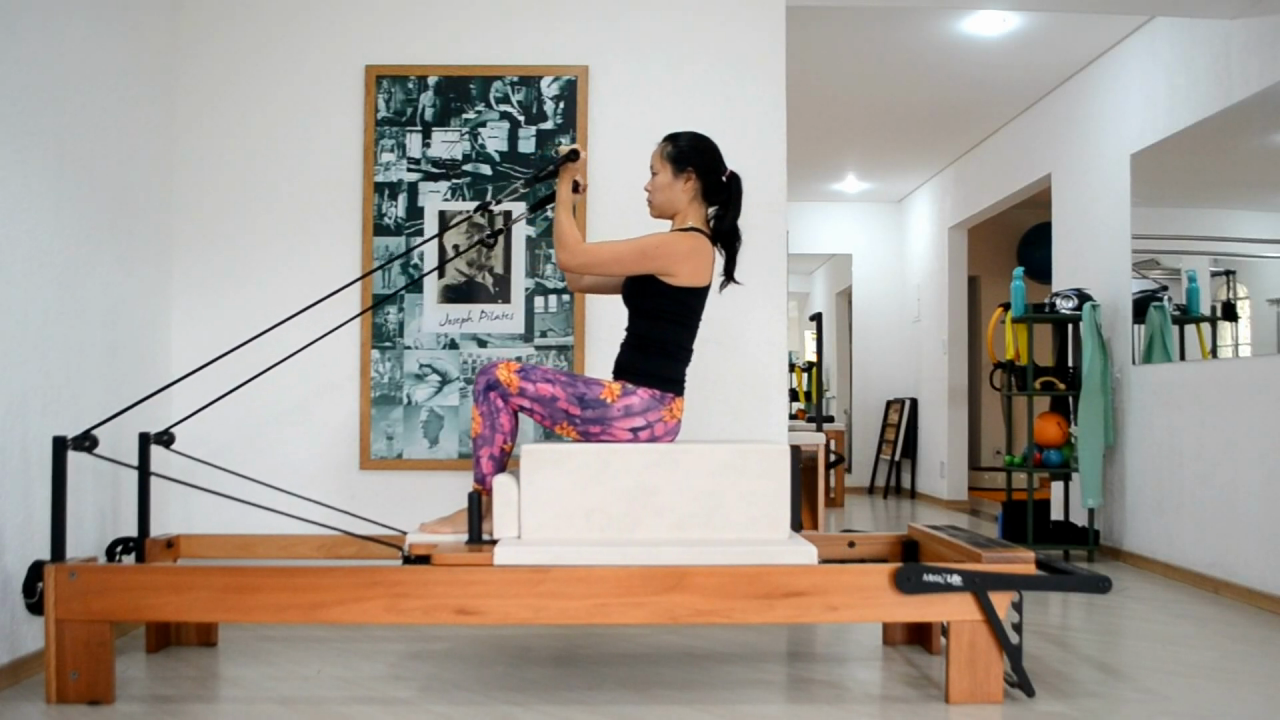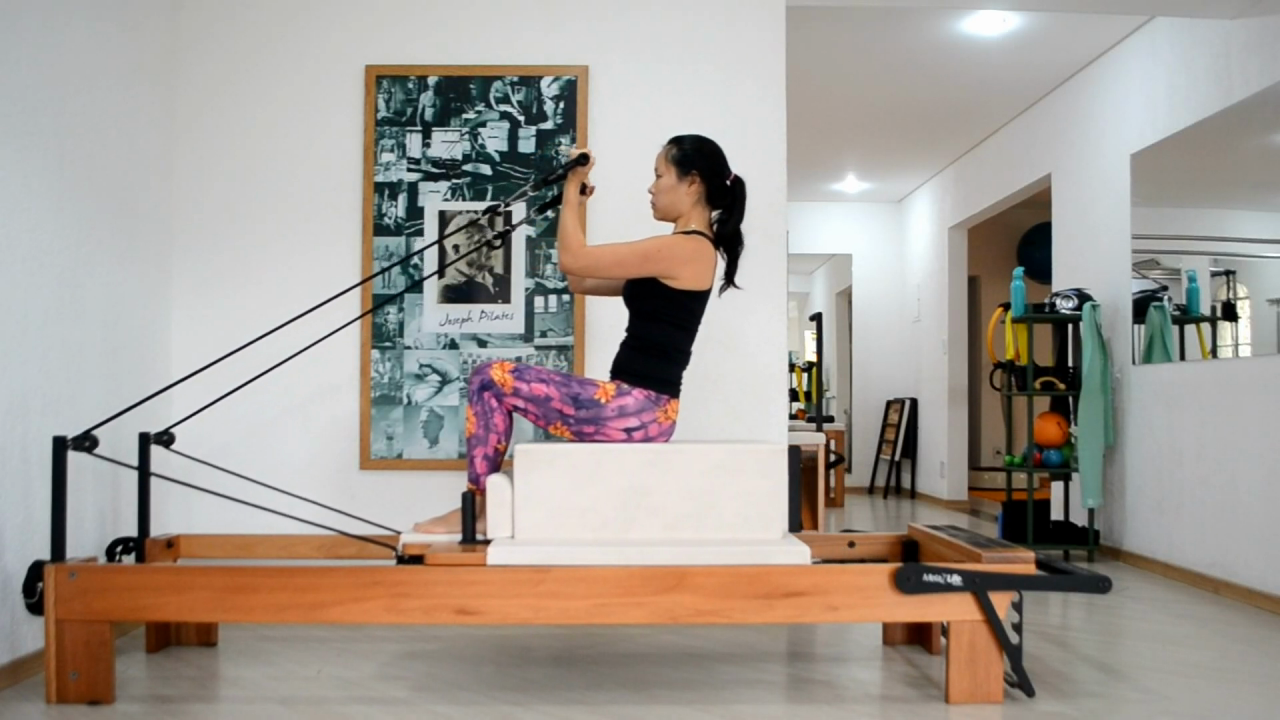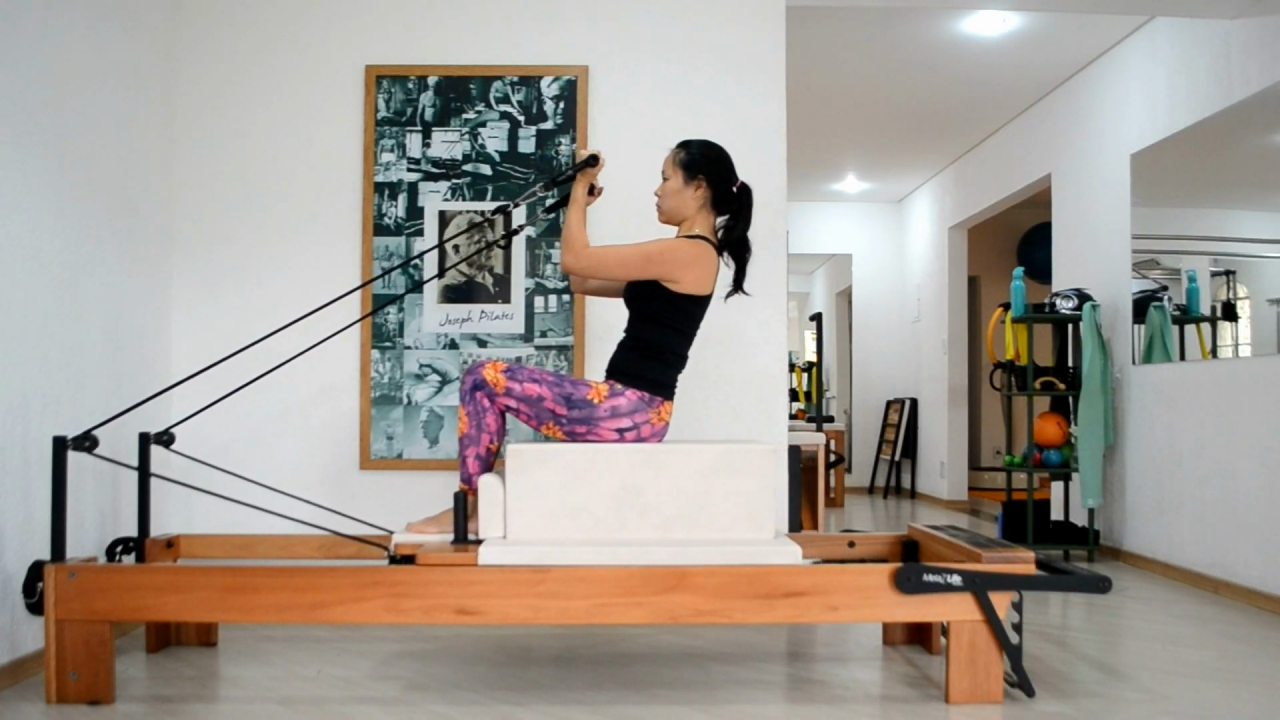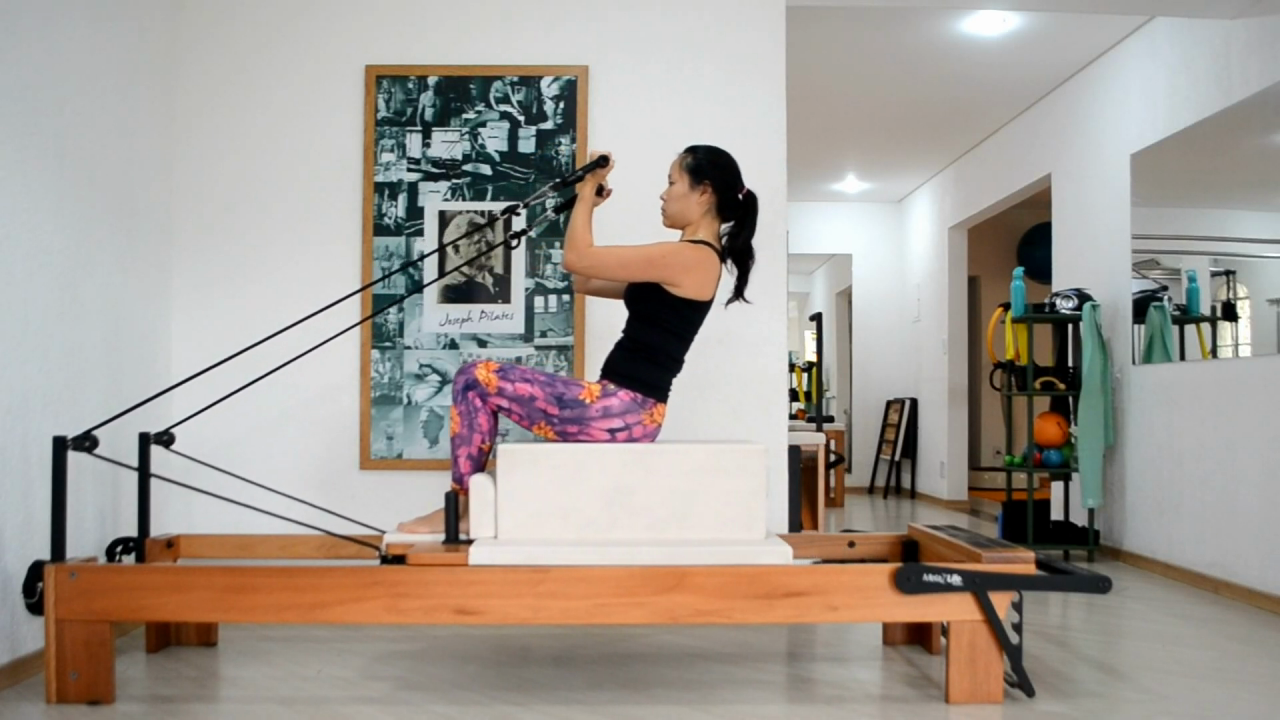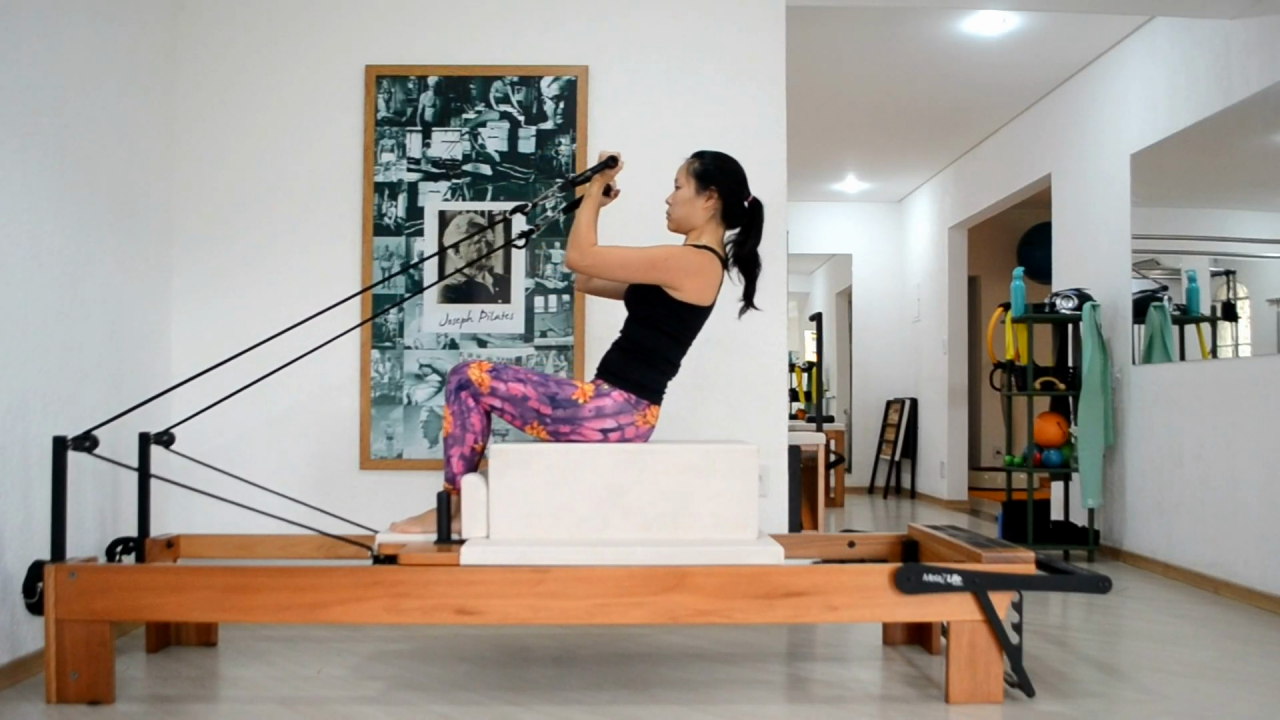
dt=0.3s
person 1, frame 1
left shoulder: (682, 245)
right shoulder: (678, 248)
left elbow: (571, 258)
right elbow: (580, 278)
left wrist: (565, 184)
right wrist: (566, 201)
left hip: (641, 408)
right hip: (642, 406)
left knee: (496, 379)
right knee: (507, 384)
left ankle: (483, 509)
right ankle: (490, 506)
person 1, frame 2
left shoulder: (684, 249)
right shoulder: (682, 252)
left elbow: (574, 261)
right elbow: (581, 281)
left wrist: (572, 187)
right wrist: (574, 204)
left hip: (636, 410)
right hip: (638, 408)
left knee: (491, 379)
right knee: (499, 382)
left ankle: (476, 509)
right ankle: (484, 508)
person 1, frame 3
left shoulder: (686, 252)
right shoulder: (686, 254)
left elbow: (575, 261)
right elbow: (584, 281)
left wrist: (580, 187)
right wrist: (579, 204)
left hip: (629, 410)
right hip: (632, 408)
left knee: (484, 379)
right knee: (495, 383)
left ankle: (469, 508)
right ankle: (476, 505)
person 1, frame 4
left shoulder: (688, 257)
right shoulder: (689, 260)
left elbow: (576, 259)
right elbow: (585, 281)
left wrist: (587, 189)
right wrist: (587, 205)
left hip: (622, 411)
right hip: (625, 409)
left knee: (476, 379)
right knee: (485, 383)
left ankle: (461, 508)
right ankle: (469, 506)
person 1, frame 5
left shoulder: (692, 262)
right shoulder: (692, 264)
left elbow: (579, 258)
right elbow: (588, 280)
left wrist: (595, 188)
right wrist: (594, 204)
left hip: (616, 410)
right hip: (620, 408)
left knee: (469, 379)
right knee: (480, 384)
left ankle: (454, 508)
right ankle: (462, 504)
